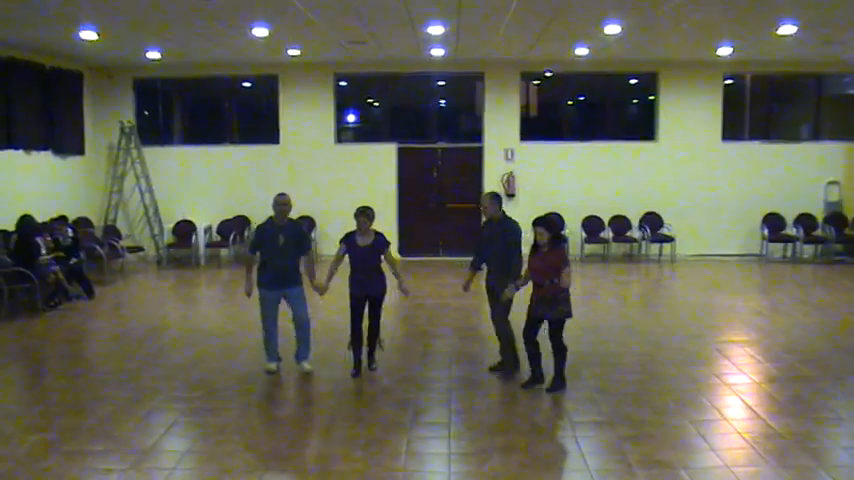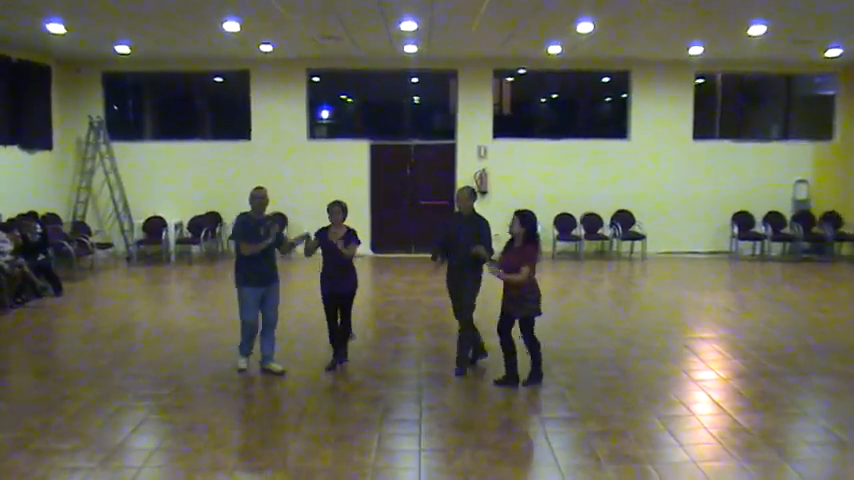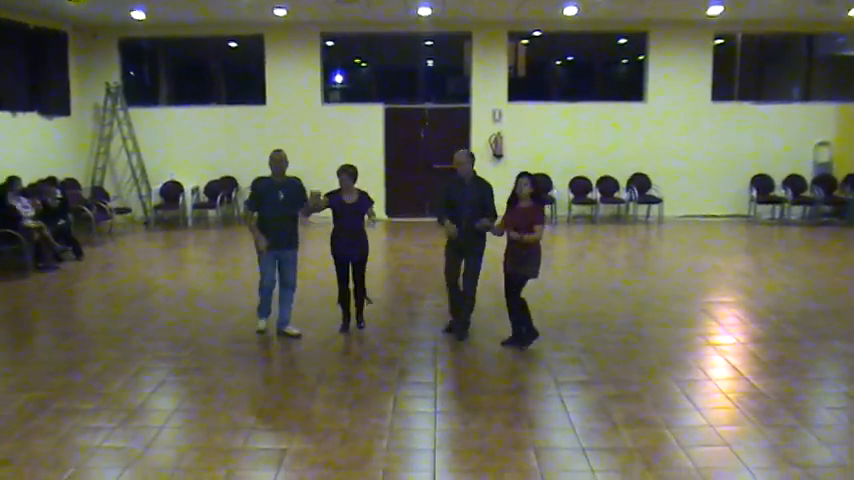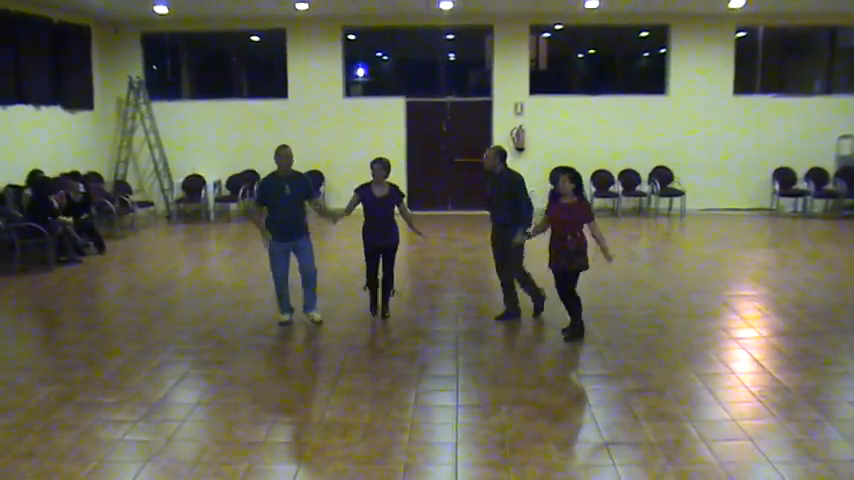
dt=1s
person 1, frame 1
left shoulder: (511, 227)
right shoulder: (487, 225)
left elbow: (516, 257)
right elbow: (480, 251)
left wrist: (511, 285)
right wrist: (471, 275)
left hip: (507, 279)
right hip: (492, 276)
left knee: (501, 318)
right knee: (497, 318)
left ankle: (511, 363)
right ankle: (507, 360)
person 1, frame 2
left shoulder: (480, 223)
right shoulder: (453, 220)
left elbow: (488, 252)
right elbow: (443, 243)
left wrist: (483, 253)
right wrist: (438, 258)
left hip: (471, 274)
right hip: (453, 273)
left knee: (465, 316)
right knee: (460, 315)
left ankle: (462, 361)
right ankle: (478, 349)
person 1, frame 3
left shoulder: (483, 187)
right shoulder: (452, 186)
left elbow: (490, 213)
right elbow: (442, 209)
left wrist: (487, 222)
right wrist: (446, 223)
left hip: (476, 239)
right hip: (455, 238)
left knee: (469, 282)
right knee: (451, 279)
left ankle: (463, 325)
right ankle: (456, 317)
person 1, frame 4
left shoulder: (514, 179)
right shoulder: (492, 178)
left elbow: (526, 207)
left wrist: (522, 230)
left hip: (513, 230)
right hip: (498, 229)
left knee: (516, 269)
right knee: (502, 269)
left ankle: (538, 298)
right ankle: (512, 308)
person 2, frame 1
left shoulder: (298, 229)
right shoulder: (263, 229)
left elbow: (307, 257)
right elbow: (251, 255)
left wrist: (312, 280)
right wrist: (248, 280)
left hip: (293, 283)
right hip: (268, 283)
left knee: (302, 319)
right knee: (269, 324)
left ankle: (303, 358)
right ankle: (272, 359)
person 2, frame 2
left shoulder: (272, 223)
right shoulder: (242, 223)
left elbow: (283, 249)
right elbow: (246, 250)
left wrist: (297, 241)
right wrist: (267, 240)
left hip: (270, 280)
right hip: (248, 281)
left knee: (270, 321)
right knee: (249, 320)
left ankle: (268, 361)
right ankle: (244, 354)
person 2, frame 3
left shoulder: (295, 185)
right shoulder: (260, 186)
left elbow: (303, 211)
right elbow: (249, 214)
right wrist: (257, 236)
left hip: (289, 243)
right hip: (267, 243)
left knee: (289, 284)
right knee: (267, 282)
left ankle: (284, 324)
right ankle: (263, 316)
person 2, frame 4
left shoulder: (301, 179)
right shoulder: (267, 183)
left elbow: (314, 202)
right elbow: (258, 211)
left wrist: (328, 214)
right wrist: (263, 231)
left hip: (300, 235)
right hip: (277, 237)
left knee: (309, 270)
right knee: (280, 276)
left ankle: (311, 308)
right ankle: (285, 311)
person 3, frame 1
left shoulder: (559, 252)
right shoulder: (535, 250)
left elbow: (566, 280)
right elbow: (529, 274)
left wrist: (564, 283)
right wrist: (515, 287)
left hip: (557, 299)
right hip: (538, 298)
left knee: (555, 339)
right knee: (528, 335)
left ankle: (559, 379)
right ankle: (536, 375)
person 3, frame 2
left shoulder: (530, 248)
right shoulder: (511, 244)
left elbow: (522, 277)
right elbow: (500, 265)
left wrist: (502, 275)
left hip: (526, 296)
right hip: (511, 295)
left knee: (527, 335)
right knee: (503, 331)
left ankle: (536, 372)
right ankle: (511, 374)
person 3, frame 3
left shoulder: (536, 208)
right shoulder: (512, 207)
left elbow: (538, 235)
right elbow: (500, 230)
left wrist: (519, 236)
left hip: (528, 256)
right hip: (512, 255)
left knee: (513, 293)
right knee: (510, 295)
left ankle: (529, 331)
right ankle: (517, 334)
person 3, frame 4
left shoulder: (582, 204)
right shoulder: (554, 202)
left elbow: (594, 229)
right elbow: (544, 224)
left wrist: (604, 248)
right wrist: (529, 234)
left hip: (575, 251)
right hip: (557, 250)
left knee: (568, 288)
right knee: (562, 288)
left ankle: (578, 328)
right ankle: (576, 322)
person 4, frame 1
left shoulder: (380, 239)
right shoulder: (349, 238)
left elbow: (391, 261)
right elbow: (337, 260)
left wrist: (400, 282)
right wrist: (326, 282)
left hip: (377, 285)
right hip: (357, 286)
left knee: (374, 322)
right knee: (356, 323)
left ankle: (371, 357)
right ankle: (357, 362)
person 4, frame 2
left shoulder: (350, 234)
right shoulder: (322, 233)
left elbow: (351, 255)
right elbow: (308, 253)
left wrist: (340, 246)
right wrist: (307, 243)
left hip: (347, 280)
right hip: (328, 281)
left knee: (345, 318)
right knee: (331, 319)
left ankle: (343, 349)
right ankle: (336, 355)
person 4, frame 3
left shoulder: (363, 197)
right shoulder: (333, 196)
left elbow: (371, 214)
right elbow: (317, 208)
left wrist: (372, 219)
right wrist: (315, 203)
left hip: (358, 243)
right hip: (339, 243)
left knee: (359, 280)
right knee: (342, 282)
left ankle: (360, 315)
right ankle: (345, 318)
person 4, frame 4
left shoulder: (394, 190)
right shoulder: (363, 189)
left elbow: (404, 212)
right elbow: (350, 207)
left wrist: (413, 228)
right wrist: (342, 214)
left hip: (390, 236)
right hip: (370, 236)
left knee: (388, 271)
right knee: (371, 270)
left ankle: (385, 304)
right ankle: (373, 300)
